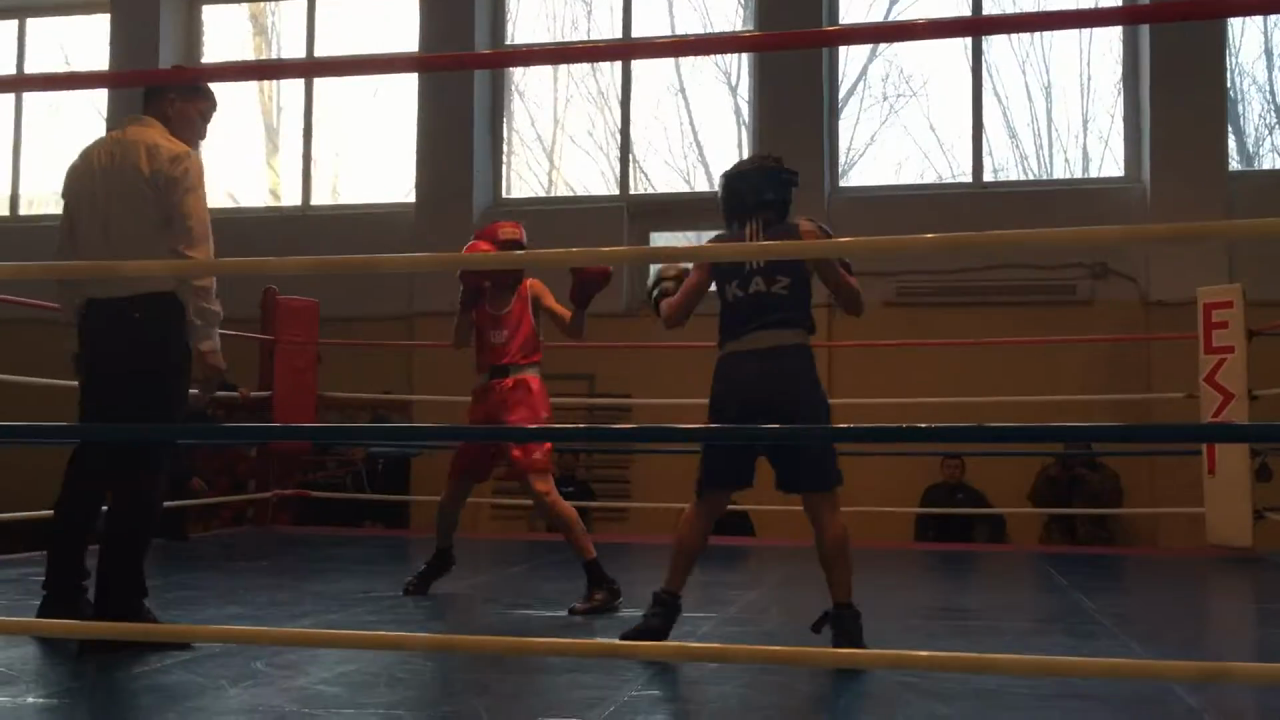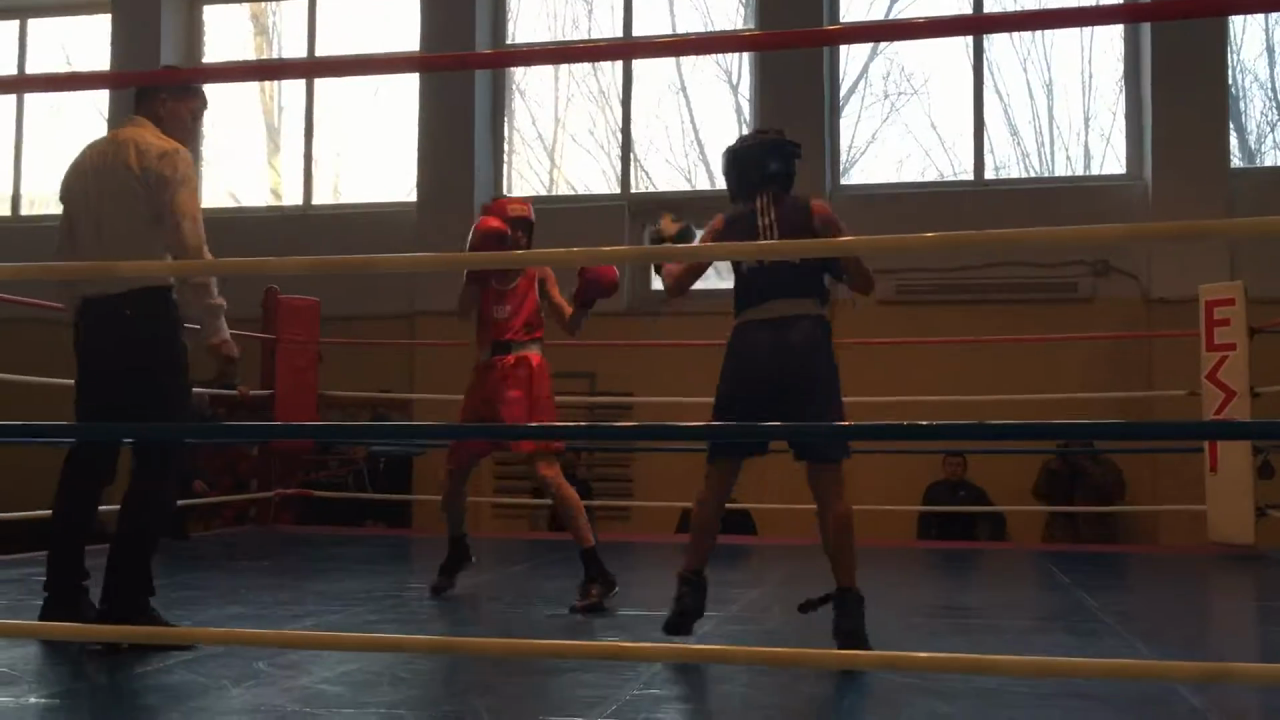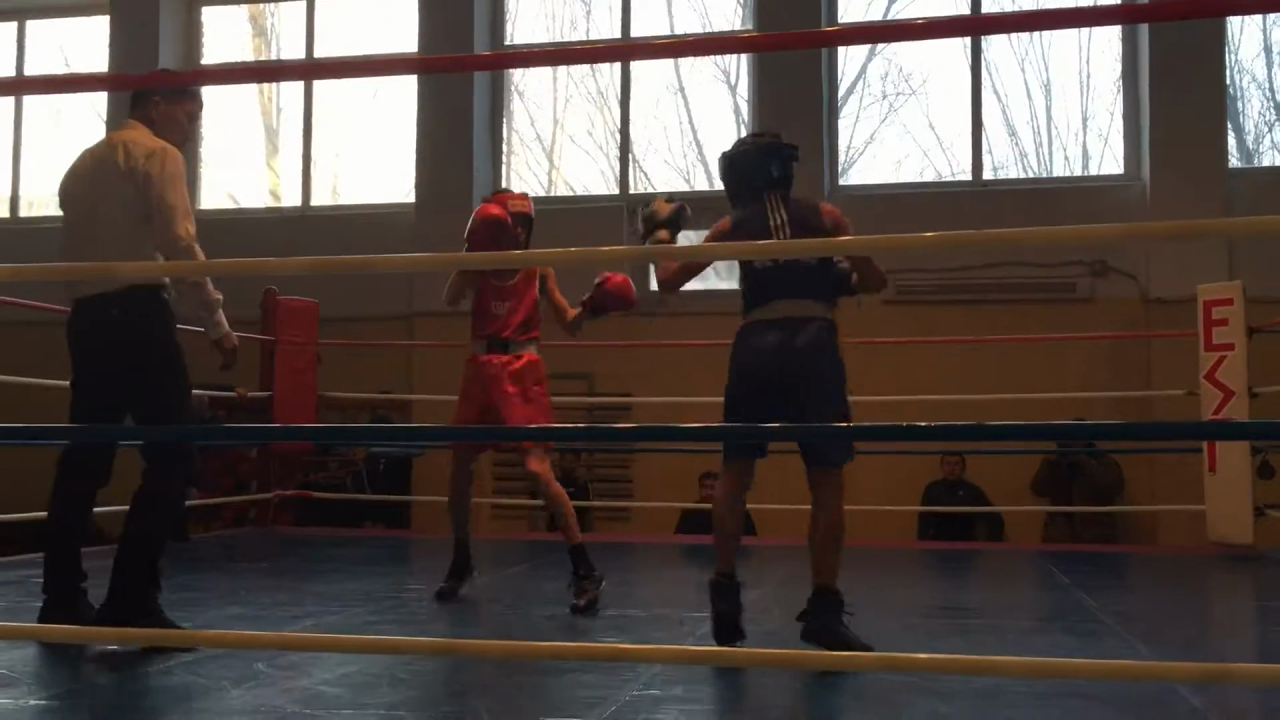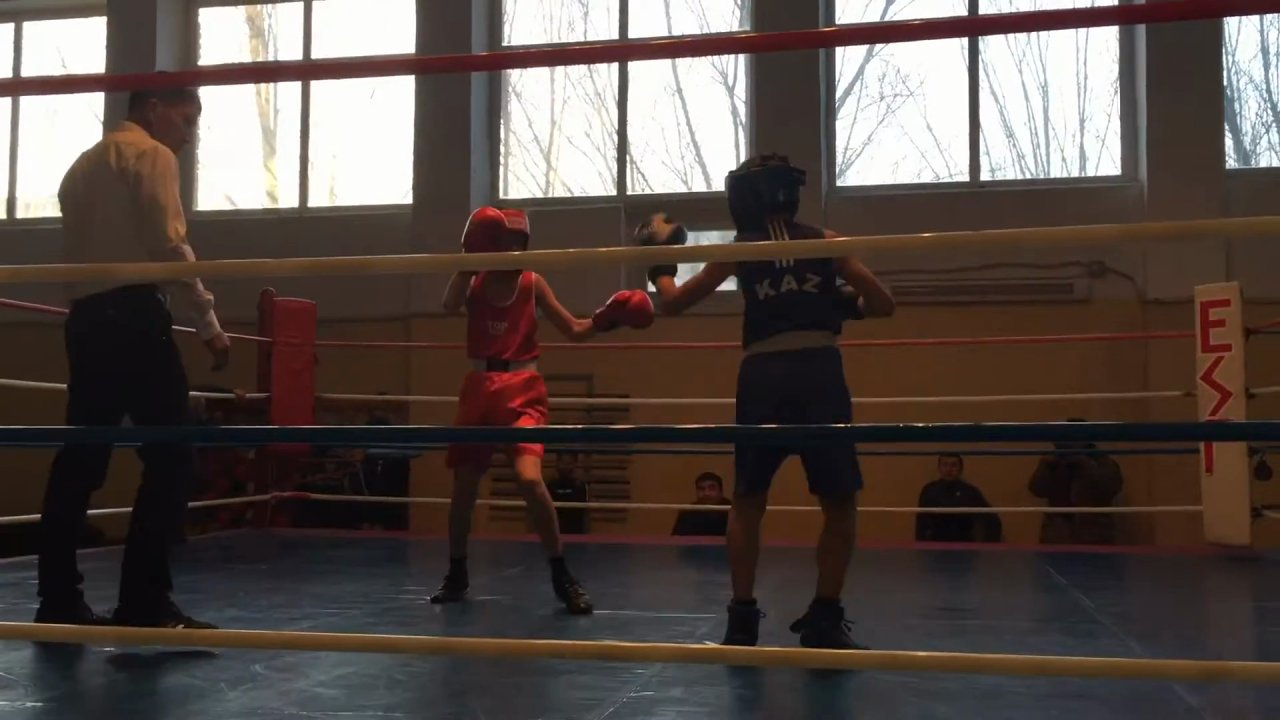
dt=0.1s
person 1, frame 1
left shoulder: (89, 158)
right shoulder: (176, 157)
left elbow: (67, 252)
right elbow: (194, 253)
left wrist: (83, 326)
right wrist: (206, 337)
left hip: (98, 320)
right hip: (150, 317)
left knee: (94, 456)
right knee: (145, 465)
left ankle: (62, 598)
right ankle: (118, 606)
person 1, frame 2
left shoulder: (85, 161)
right shoulder: (167, 154)
left elbow: (69, 256)
right elbow: (189, 249)
right wrist: (215, 328)
left hip: (94, 319)
right hip: (143, 314)
left knee: (89, 455)
right knee: (160, 461)
left ankle: (64, 598)
right ankle: (125, 606)
person 1, frame 3
left shoulder: (83, 164)
right shoulder: (157, 155)
left elbow: (74, 254)
right elbow: (179, 245)
right wrist: (216, 321)
left hip: (88, 318)
right hip: (135, 314)
left knee: (85, 457)
right knee: (172, 456)
left ankle: (63, 599)
right ankle: (131, 602)
person 1, frame 4
left shoulder: (81, 166)
right shoulder: (150, 155)
left elbow: (78, 254)
right elbow: (168, 244)
right wrist: (207, 322)
left hip: (85, 319)
right hip: (132, 314)
left knee: (80, 458)
right knee: (171, 456)
left ankle: (59, 601)
right ankle: (145, 602)
person 2, frame 1
left shoulder: (716, 250)
right shoulder: (803, 234)
left elbow: (672, 317)
right elbow: (853, 305)
left wrist: (666, 291)
right wrist: (833, 266)
left hip: (735, 377)
right hip: (792, 373)
left knee: (706, 505)
right knee: (823, 505)
left ankle: (662, 610)
right ankle: (845, 622)
person 2, frame 2
left shoulder: (727, 223)
right shoulder: (814, 211)
left elbow: (675, 284)
right elbow: (864, 284)
left wrist: (663, 248)
right wrist: (834, 262)
left hip: (749, 348)
right hip: (806, 344)
left knee: (718, 477)
right knee: (828, 483)
left ankle: (691, 589)
right ankle: (847, 609)
person 2, frame 3
left shoulder: (733, 225)
right shoulder: (823, 215)
left elbow: (670, 281)
right elbow: (874, 280)
left wrist: (660, 238)
left hip: (756, 350)
right hip: (813, 347)
left knee: (735, 475)
right knee: (826, 481)
left ankle: (725, 591)
right ankle: (824, 609)
person 2, frame 4
left shoulder: (739, 251)
right shoulder: (826, 242)
left elbow: (673, 304)
right elbow: (883, 305)
left wrist: (658, 259)
right wrist: (846, 304)
left hip: (763, 378)
right hip: (819, 374)
left knee: (748, 505)
right knee: (840, 505)
left ankle: (743, 616)
right ankle: (824, 619)
person 3, frame 1
left shoulder: (532, 289)
right shoulder: (479, 294)
left elbow: (574, 329)
right elbow: (459, 339)
left wrist: (584, 297)
right wrist: (469, 294)
left hip: (524, 397)
right hip: (486, 397)
left knee: (541, 489)
right knee: (454, 492)
left ankle: (600, 580)
right ankle: (440, 560)
person 3, frame 2
left shoulder: (538, 272)
right shoulder: (484, 274)
left elbow: (570, 324)
right elbow: (463, 312)
left wrist: (586, 300)
right wrist: (475, 270)
left hip: (526, 373)
right hip: (487, 374)
left knee: (548, 473)
right knee: (455, 471)
left ankle: (596, 572)
right ankle: (457, 551)
person 3, frame 3
left shoulder: (537, 270)
right shoulder: (477, 268)
left elbow: (568, 322)
right elbow: (453, 299)
left wrist: (595, 305)
right wrist: (474, 254)
left hip: (523, 373)
right hip: (481, 372)
left knee: (538, 472)
right knee: (460, 470)
left ankle: (584, 569)
right ankle: (460, 562)
person 3, frame 4
left shoulder: (532, 283)
right shoulder: (473, 279)
left elbow: (574, 331)
right elbow: (449, 305)
left wrist: (605, 319)
right wrist: (470, 258)
left hip: (522, 390)
right hip: (479, 388)
left knee: (530, 479)
right knee: (464, 489)
left ankle: (562, 576)
right ankle: (456, 575)
